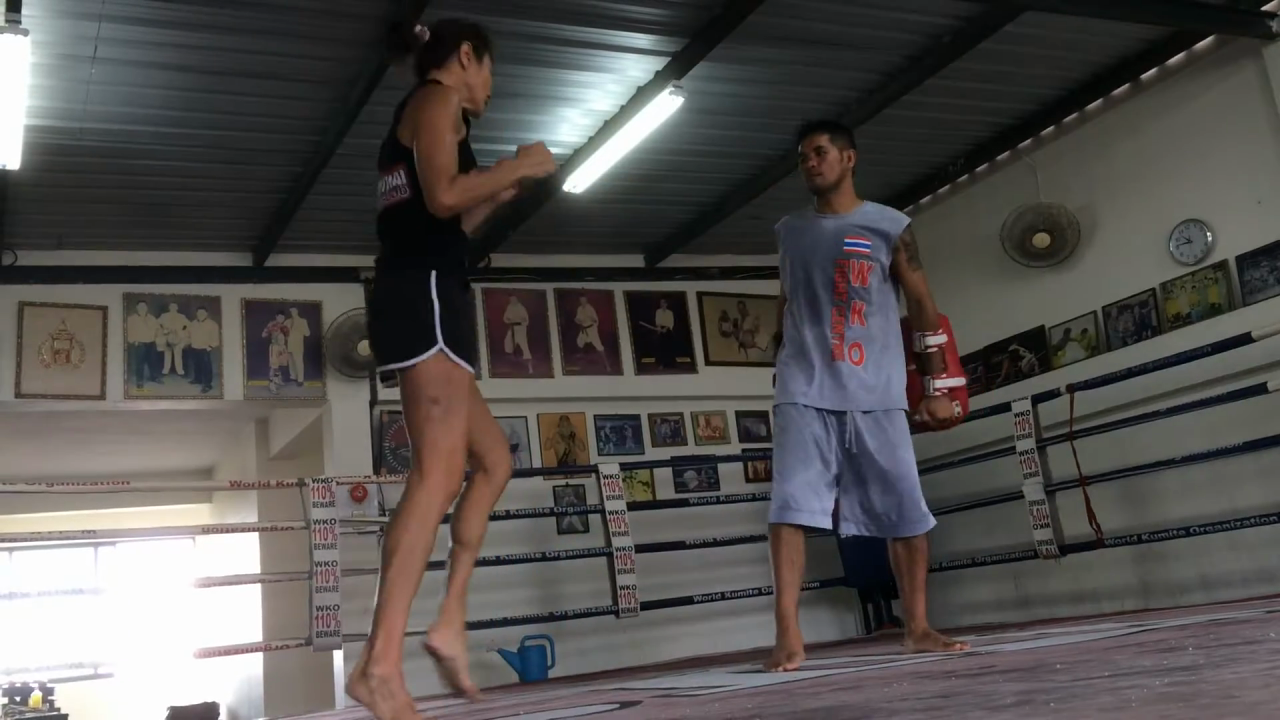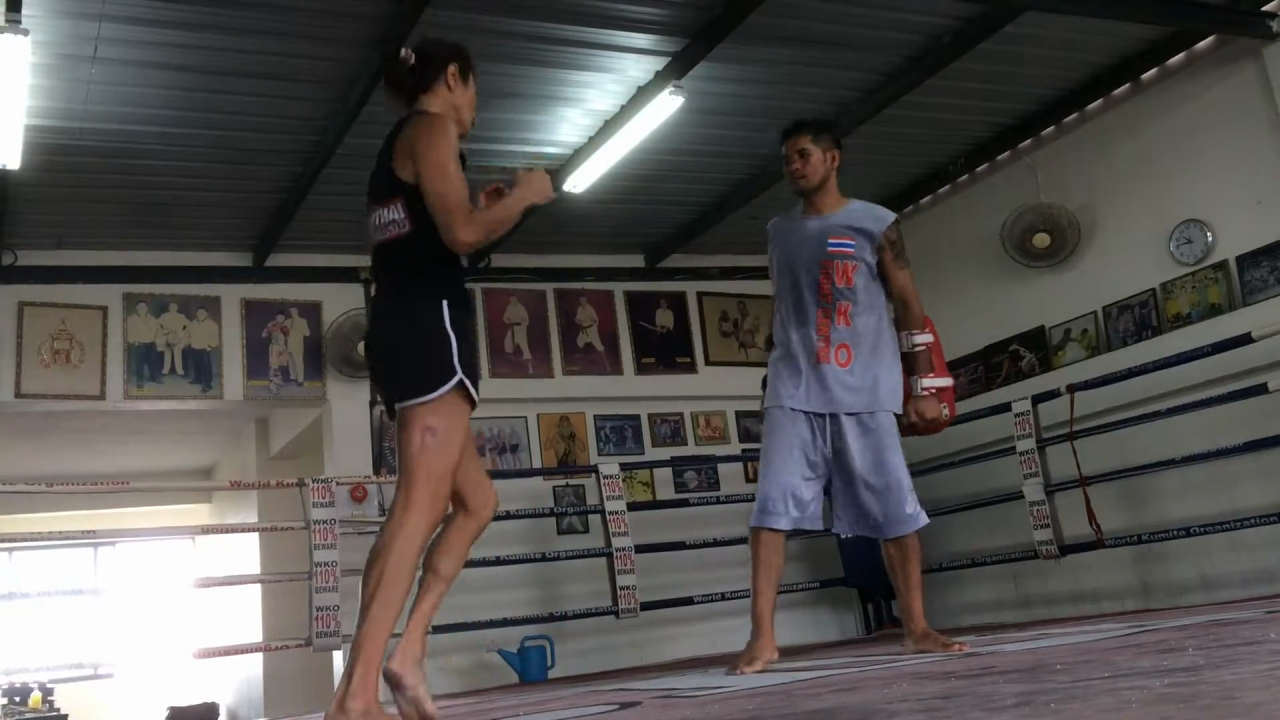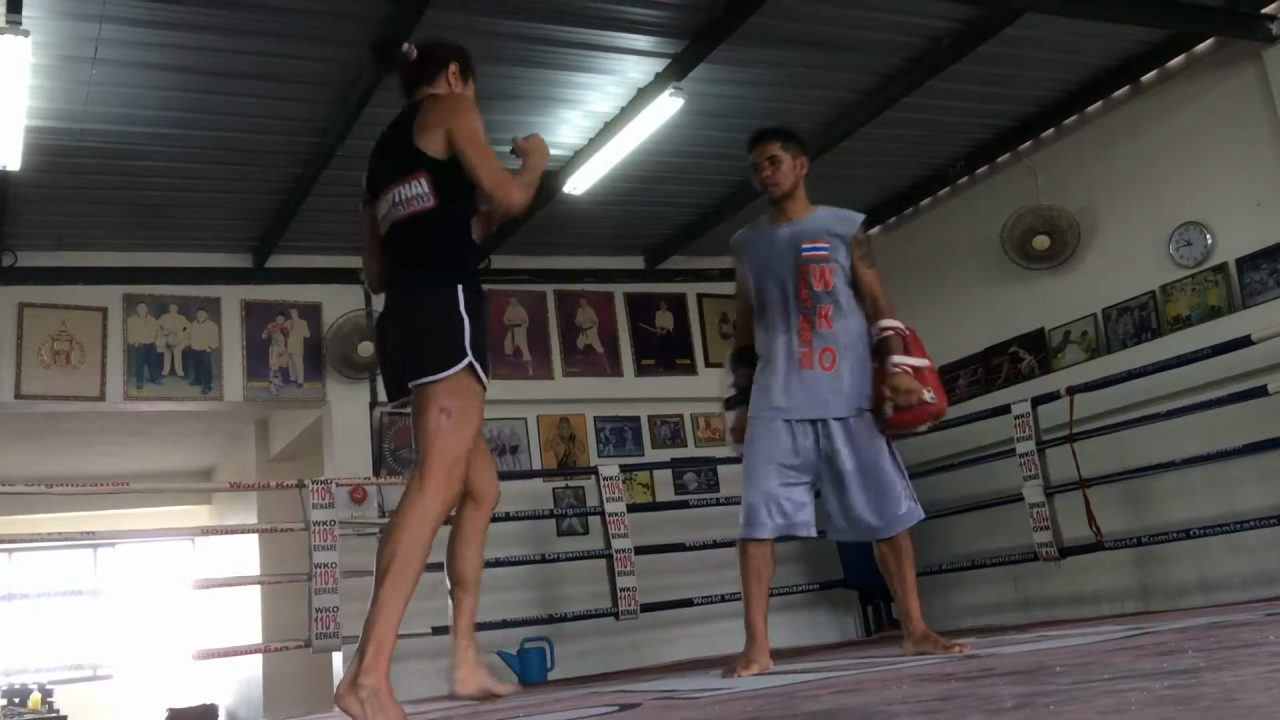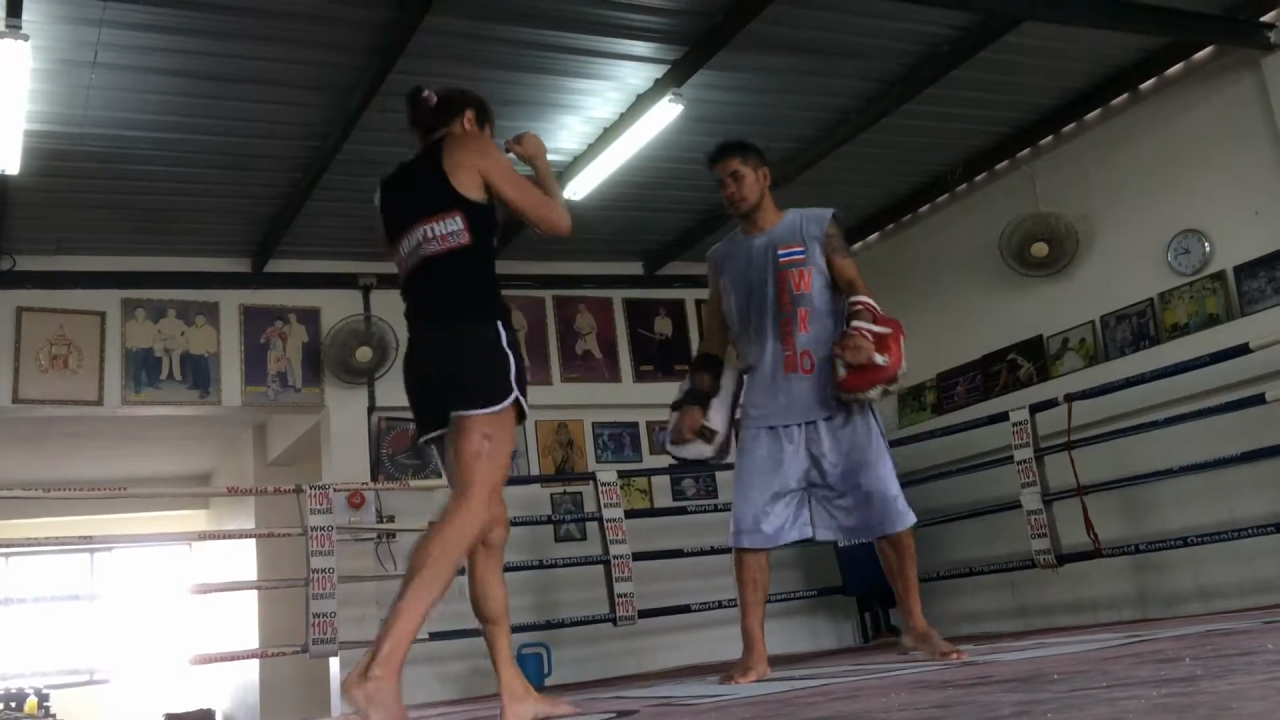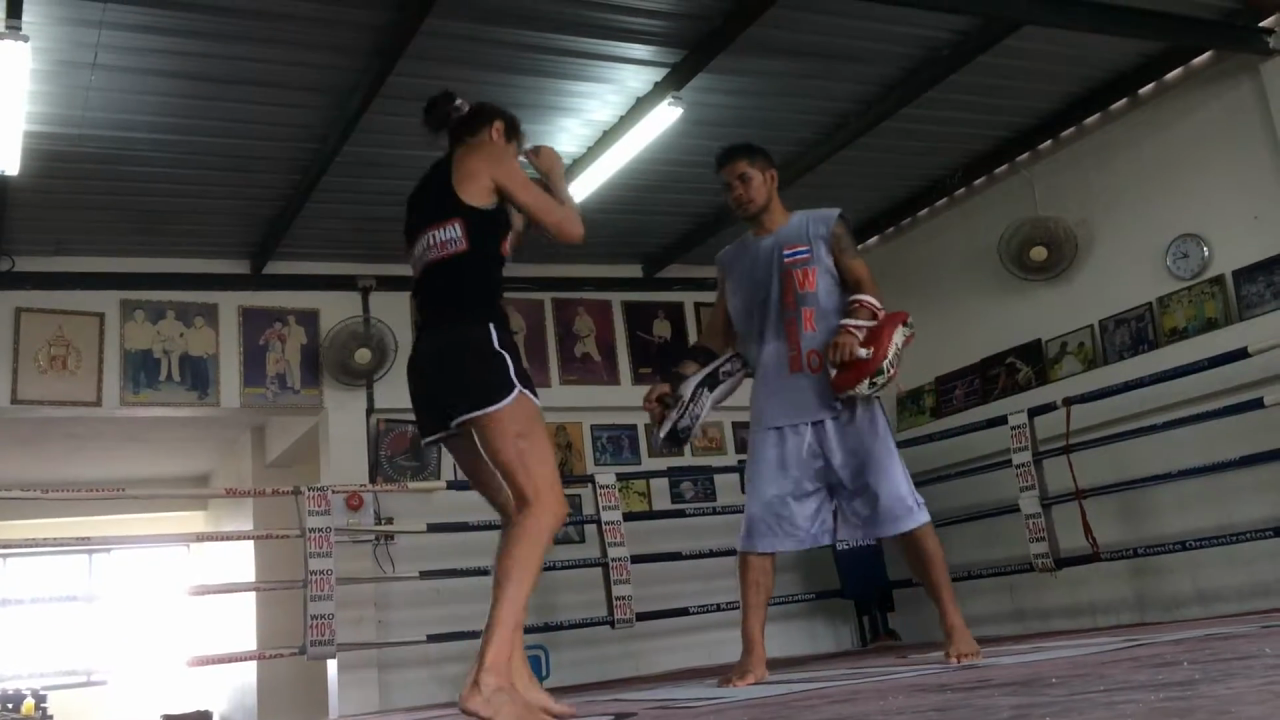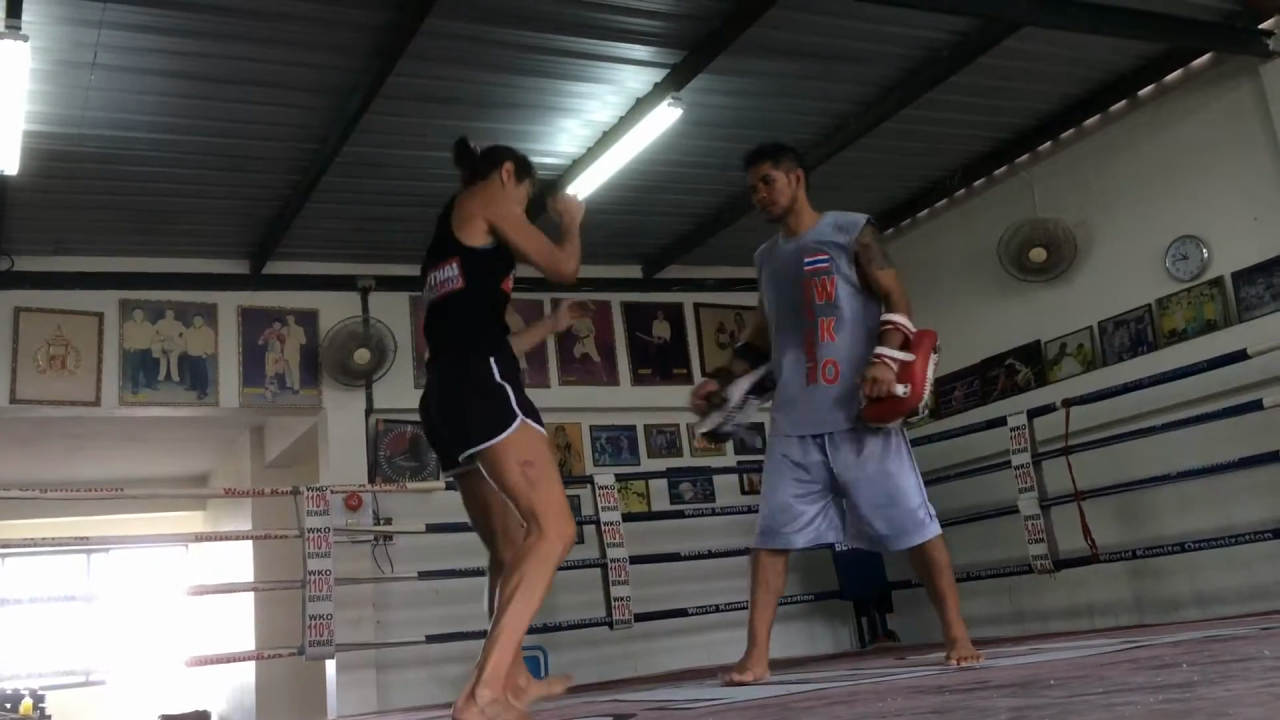
dt=0.2s
person 1, frame 1
left shoulder: (412, 124)
right shoulder: (436, 98)
right elbow: (442, 196)
left wrist: (492, 197)
right wrist: (520, 165)
left hip: (414, 308)
right hip: (425, 303)
left knee: (492, 460)
right knee: (439, 473)
left ankle: (449, 624)
right ankle: (379, 663)
person 1, frame 2
left shoulder: (394, 154)
right shoulder: (430, 129)
right elbow: (461, 234)
left wrist: (482, 213)
right wrist: (526, 195)
left hip: (399, 335)
right hip: (430, 329)
left knee: (476, 500)
right knee: (421, 504)
left ankle: (408, 649)
person 1, frame 3
left shoulder: (382, 151)
right shoulder: (449, 109)
right elbow: (510, 197)
right wrist: (535, 158)
left hip: (403, 321)
right hip: (445, 311)
left knee: (480, 489)
right knee: (437, 487)
left ankle: (466, 661)
person 1, frame 4
left shoulder: (390, 188)
right shoulder: (470, 151)
right elbow: (557, 222)
right wrist: (539, 162)
left hip: (426, 358)
right hip: (479, 342)
left knee: (491, 527)
right knee: (474, 510)
person 1, frame 5
left shoulder: (423, 194)
right shoulder: (485, 157)
right elbow: (571, 231)
right wrist: (553, 174)
left hip: (429, 363)
right hip: (478, 347)
left knee: (519, 509)
right knee: (545, 506)
person 1, frame 6
left shoulder: (448, 241)
right shoulder: (485, 198)
right elbow: (562, 268)
left wrist: (548, 326)
right wrist: (569, 220)
left hip: (444, 399)
right hip: (482, 386)
left knee: (514, 541)
right knee: (554, 528)
person 2, frame 1
left shoulder: (890, 226)
right shoulder: (790, 231)
left elbow: (923, 307)
left wrist: (937, 386)
right wrist: (787, 375)
left hip: (876, 393)
right hip: (805, 391)
left knee: (906, 508)
right knee: (792, 501)
left ankle: (918, 627)
right ankle: (788, 636)
person 2, frame 2
left shoulder: (877, 224)
right shoulder: (779, 232)
left elbow: (909, 307)
left wrist: (922, 385)
right wrist: (776, 376)
left hip: (865, 395)
right hip: (794, 395)
left knee: (894, 509)
right knee: (773, 506)
left ankle: (916, 627)
right ankle: (762, 638)
person 2, frame 3
left shoulder: (845, 227)
right shoulder: (746, 243)
left elbow: (877, 304)
left wrist: (897, 366)
right wrist: (740, 400)
left hip: (849, 399)
right hip: (776, 404)
left knee: (887, 511)
right knee: (759, 514)
left ankle: (915, 628)
right ankle: (756, 644)
person 2, frame 4
left shoulder: (818, 226)
right shoulder: (722, 257)
left elbow: (856, 288)
right elbow: (714, 341)
left wrist: (858, 333)
right wrist: (692, 401)
left hip: (833, 398)
right hip: (767, 410)
left knee: (883, 507)
right knee: (751, 525)
left ankle: (916, 625)
right ankle: (753, 652)
person 2, frame 5
left shoulder: (825, 226)
right shoulder: (732, 260)
left elbow: (865, 287)
right elbow: (716, 339)
left wrist: (852, 329)
right wrist: (674, 383)
left hip: (842, 398)
right hip: (776, 410)
left knee: (898, 506)
right knee: (761, 528)
left ankle: (954, 624)
right ankle: (753, 655)
person 2, frame 6
left shoulder: (852, 232)
right shoulder: (767, 258)
left elbow: (897, 300)
right elbow: (760, 337)
left wrist: (885, 357)
right wrist: (720, 380)
left hip: (861, 411)
right hip: (795, 418)
left knee: (909, 517)
right knee: (773, 529)
left ankle: (957, 635)
right ankle: (756, 655)
